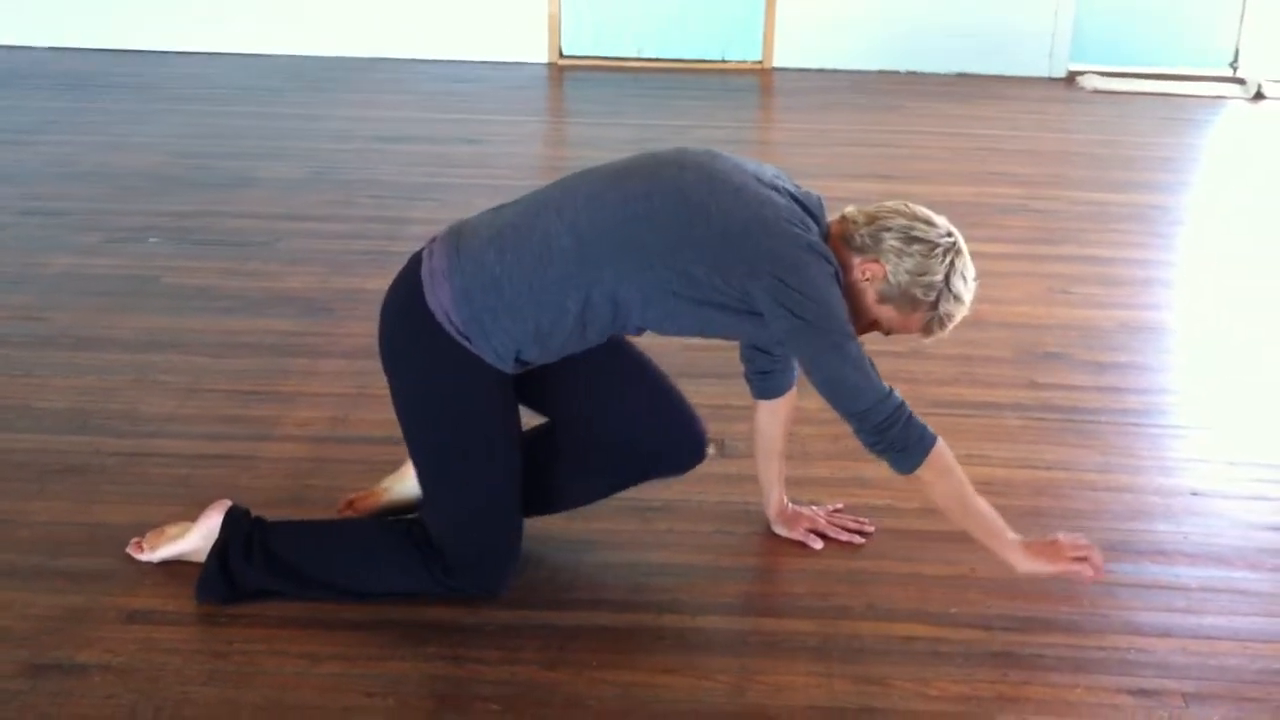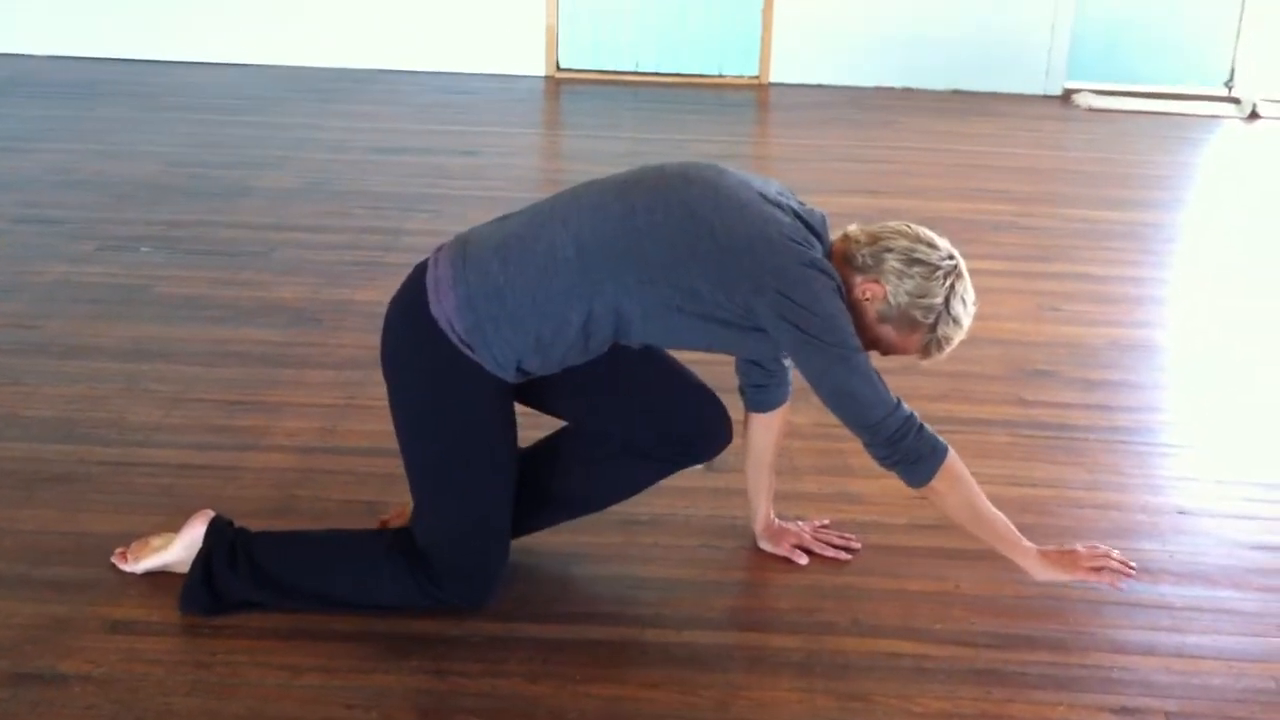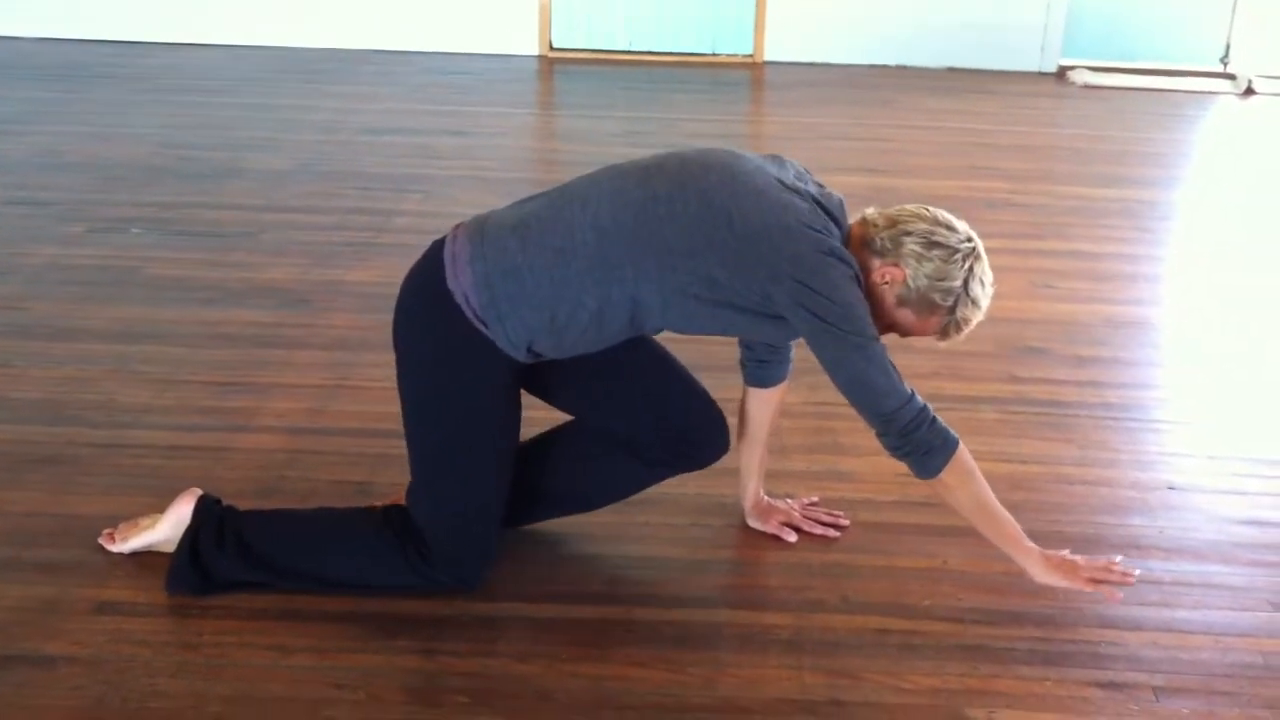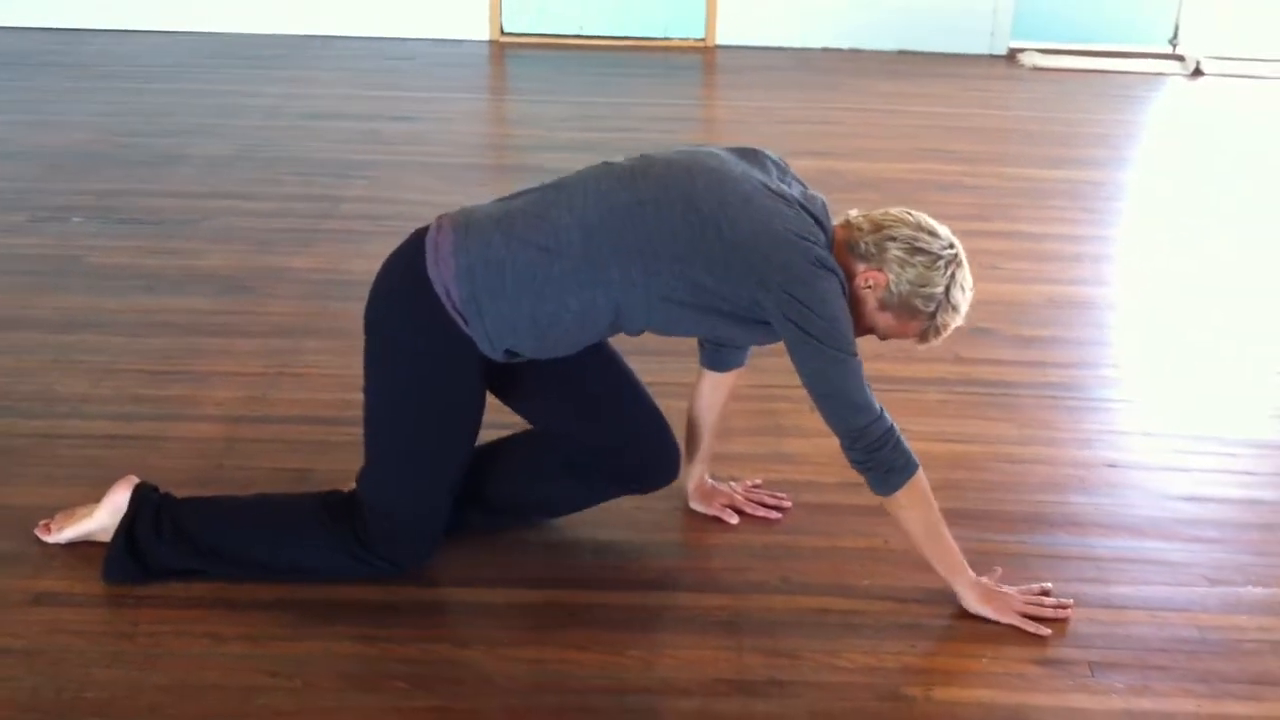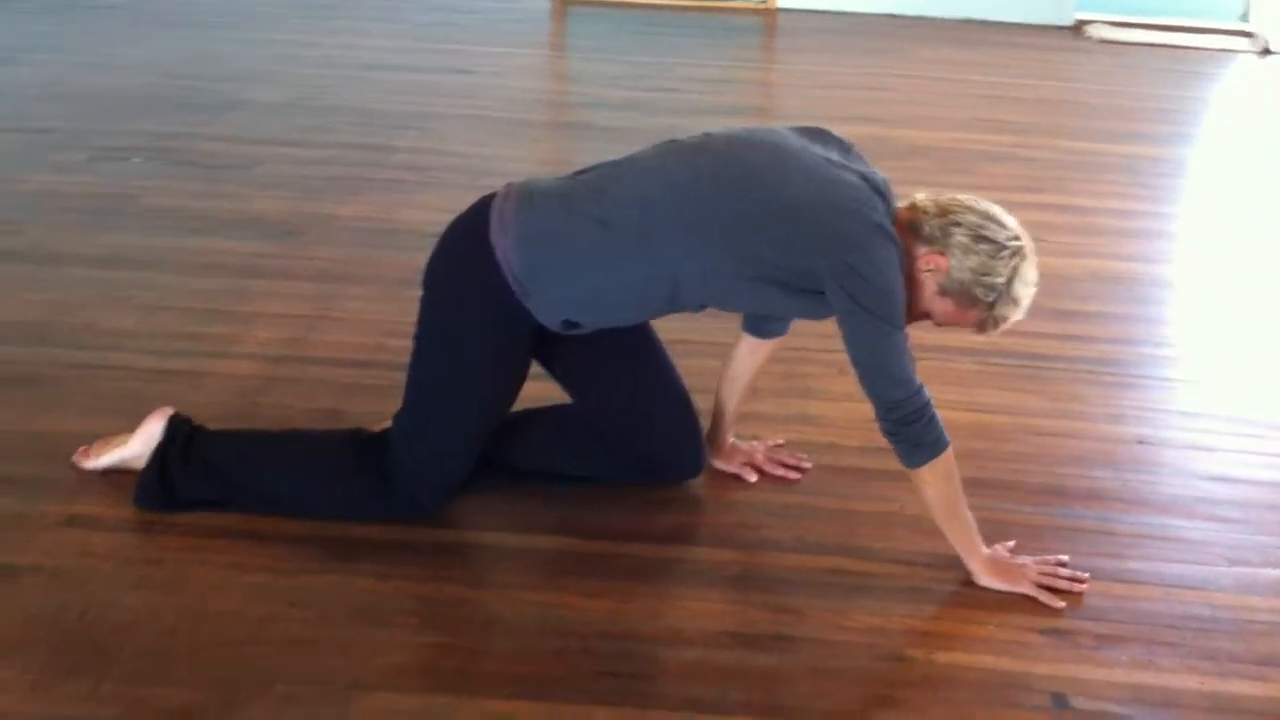
dt=0.5s
person 1, frame 1
left shoulder: (787, 223)
right shoulder: (795, 267)
left elbow: (769, 362)
right elbow: (889, 427)
left wrist: (777, 505)
right wrist: (1014, 548)
left hip: (509, 308)
right hip: (446, 327)
left knee: (673, 444)
right knee: (474, 567)
left ankle: (441, 479)
right ankle: (234, 542)
person 1, frame 2
left shoulder: (789, 234)
right shoulder: (798, 281)
left elbow: (763, 378)
right elbow: (900, 441)
left wrist: (766, 518)
right wrist: (1032, 556)
left hip: (510, 318)
right hip: (447, 336)
left knee: (693, 429)
right knee: (460, 580)
left ankle: (459, 501)
right ankle: (217, 554)
person 1, frame 3
left shoulder: (802, 209)
right shoulder: (815, 268)
left elbow: (766, 345)
right elbow: (910, 429)
left wrist: (755, 494)
right wrist: (1034, 559)
left hip: (521, 302)
right hip: (461, 313)
left knee: (691, 436)
right knee: (449, 559)
left ankle: (458, 488)
right ankle: (206, 533)
person 1, frame 4
left shoulder: (780, 191)
right shoulder: (802, 272)
left elbow: (723, 335)
right elbow: (872, 444)
left wrist: (699, 477)
right wrist: (969, 586)
left hip: (488, 296)
right hip: (436, 307)
left knee: (640, 457)
right knee: (389, 545)
left ankle: (412, 486)
right ankle: (144, 520)
person 1, frame 5
left shoulder: (839, 172)
right shoulder: (863, 245)
left elbow: (765, 289)
right elbow: (907, 417)
left wrist: (723, 431)
right wrist: (978, 557)
left hip: (549, 268)
right hip: (496, 271)
left knee: (667, 452)
right knee: (407, 485)
left ankle: (439, 435)
right ankle: (177, 452)
